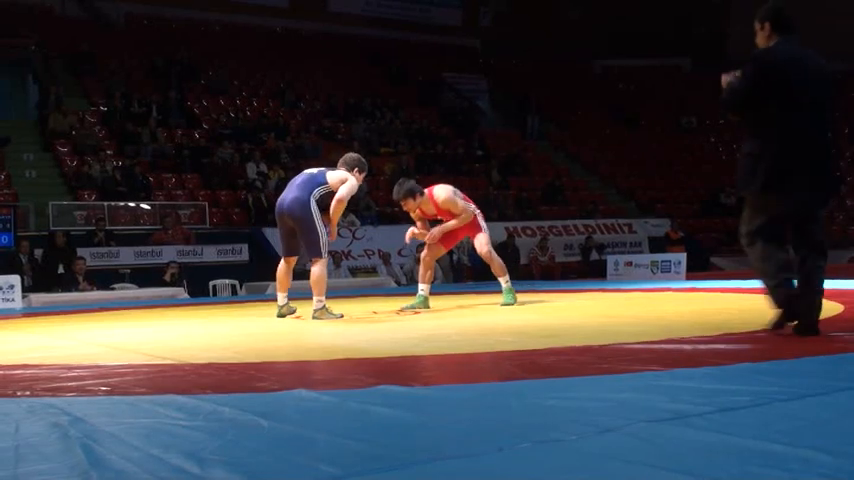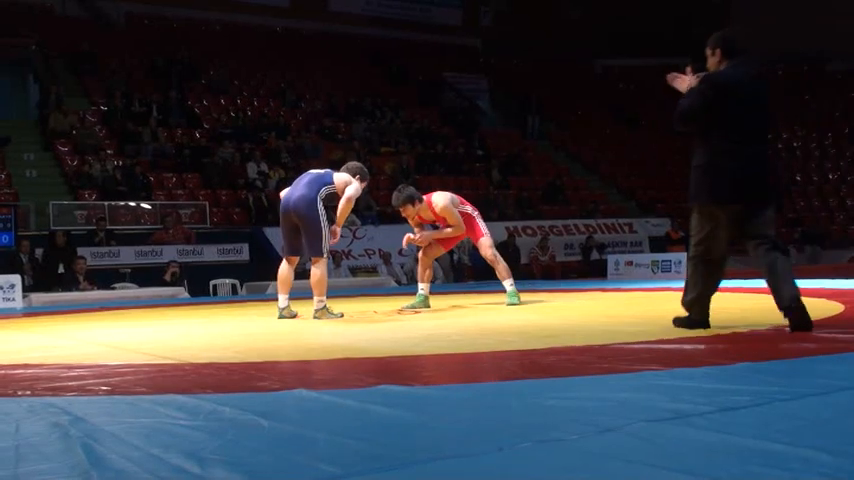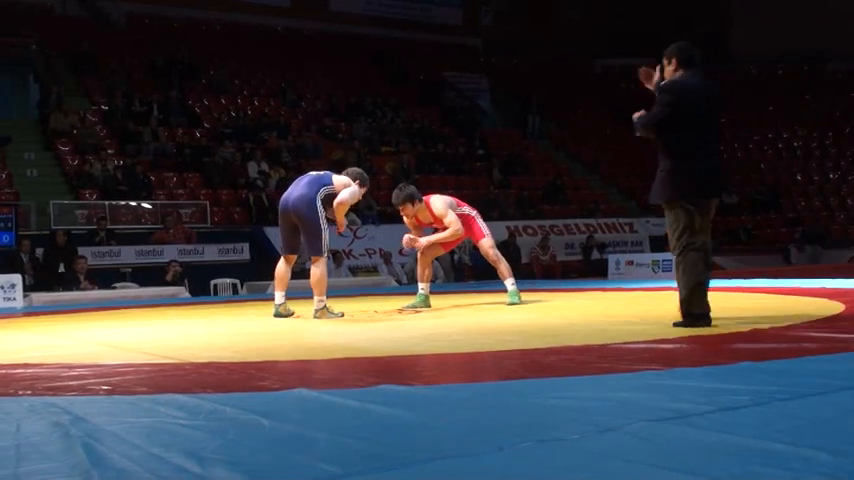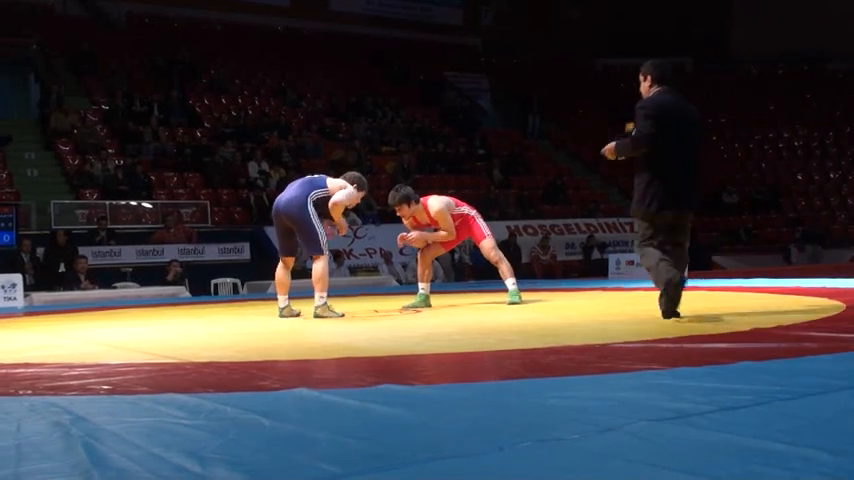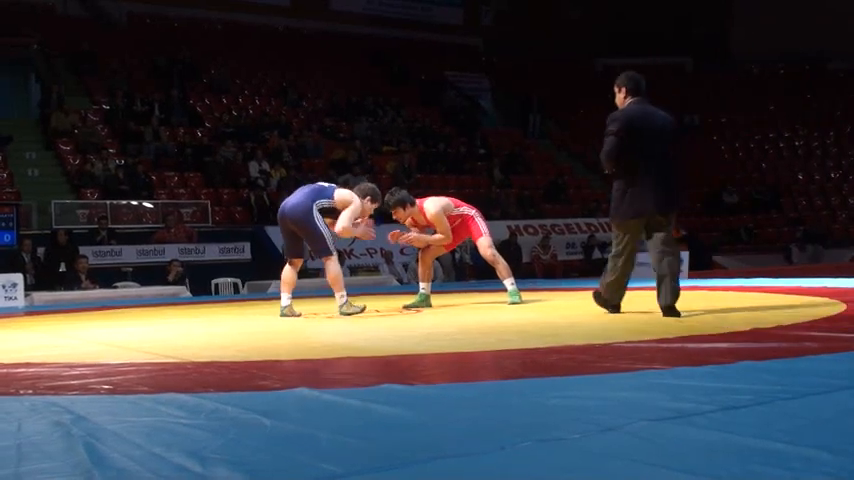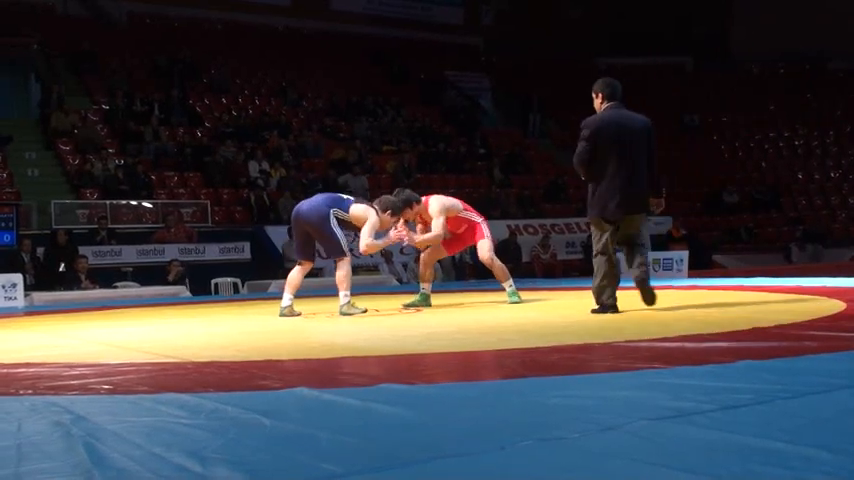
dt=0.3s
person 1, frame 1
left shoulder: (763, 61)
right shoulder: (817, 64)
left elbow: (734, 104)
left wrist: (731, 86)
left hip: (771, 166)
right hip: (812, 165)
left knee: (760, 236)
right knee: (809, 243)
left ankle: (791, 302)
right ankle: (806, 316)
person 1, frame 2
left shoulder: (714, 82)
right shoulder: (756, 83)
left elbow: (683, 119)
left wrist: (690, 95)
right wrist: (693, 90)
left hip: (718, 179)
right hip: (755, 177)
left knee: (706, 248)
right knee: (765, 243)
left ankle: (696, 313)
right ankle: (791, 303)
person 1, frame 3
left shoulder: (673, 88)
right shoulder: (708, 89)
left elbow: (655, 125)
left wrist: (641, 119)
right wrist: (657, 88)
left hip: (679, 178)
right hip: (709, 178)
left knee: (686, 244)
right knee: (699, 242)
left ankle: (697, 312)
right ankle: (694, 305)
person 1, frame 4
left shoulder: (650, 104)
right shoulder: (690, 109)
left elbow: (642, 141)
left wrist: (618, 147)
left hip: (655, 191)
right hip: (684, 190)
left knee: (648, 244)
right knee: (676, 246)
left ankle: (670, 281)
right ankle: (670, 304)
person 1, frame 5
left shoulder: (620, 118)
right shoulder: (666, 119)
left elbow: (609, 156)
right elbow: (673, 159)
left wrist: (612, 167)
right wrist: (673, 193)
left hip: (630, 196)
right hip: (662, 196)
left knee: (622, 251)
right knee: (665, 248)
left ankle: (610, 297)
right ankle: (668, 302)
person 1, frame 6
left shoulder: (593, 123)
right shoulder: (642, 122)
left elbow: (580, 160)
right elbow: (651, 161)
left wrist: (589, 175)
right wrist: (656, 193)
left hip: (604, 197)
right hip: (635, 196)
left knee: (604, 250)
right knee: (635, 242)
left ankle: (607, 301)
right ankle: (642, 280)
person 2, frame 1
left shoulder: (321, 174)
right shoulder: (350, 180)
right elbow: (340, 198)
left wrist: (324, 215)
right wrist: (333, 224)
left hip: (282, 203)
right hip: (302, 204)
left knee: (288, 258)
right knee: (320, 258)
left ankle: (282, 305)
right ankle: (319, 309)
person 2, frame 2
left shoulder: (319, 176)
right shoulder: (353, 183)
left elbow: (283, 194)
right elbow: (348, 198)
right wrist: (338, 225)
left hip: (288, 202)
right hip: (308, 202)
left knee: (290, 258)
right knee: (319, 258)
left ankle: (283, 308)
right ankle: (320, 309)
person 2, frame 3
left shoulder: (323, 179)
right shoulder: (352, 186)
right elbow: (341, 201)
right wrist: (341, 220)
left hip: (286, 200)
right hip: (307, 201)
left knee: (288, 256)
right knee: (319, 257)
left ankle: (280, 305)
right ankle: (320, 309)
person 2, frame 4
left shoulder: (324, 184)
right shoulder: (349, 189)
right elbow: (335, 202)
right wrist: (339, 221)
left hip: (279, 204)
right hip: (298, 204)
left knee: (286, 259)
right knee: (321, 254)
left ankle: (284, 307)
right ankle: (321, 307)
person 2, frame 5
left shoulder: (338, 195)
right shoulder: (356, 202)
right elbow: (341, 229)
left wrist: (354, 225)
right wrist: (357, 232)
left hip: (285, 208)
right hip: (303, 209)
left knee: (294, 261)
right knee: (330, 256)
left ankle: (286, 306)
right ankle: (344, 304)
person 2, frame 6
left shoulder: (364, 208)
right shoulder: (374, 217)
right elbow: (365, 247)
right wrist: (388, 240)
left hip: (301, 210)
right hip: (319, 212)
left knee: (304, 263)
right knee: (344, 258)
left ankle: (286, 306)
right ankle: (345, 305)
person 3, frame 1
left shoulder: (442, 196)
right shoulder: (416, 211)
left elbow: (468, 214)
right elbow: (427, 235)
left wrist: (442, 228)
right wrist: (415, 232)
left hip: (469, 219)
right hip: (450, 225)
left knee: (485, 250)
right knee: (426, 256)
left ankle: (508, 290)
right ankle: (421, 299)
person 3, frame 2
left shoulder: (440, 203)
right shoulder: (413, 217)
left elbow: (460, 228)
right elbow: (424, 240)
left wrist: (431, 234)
right wrist: (412, 237)
left hip: (468, 218)
right hip: (449, 224)
left knee: (489, 253)
right knee: (424, 255)
left ankle: (512, 292)
right ankle: (422, 298)
person 3, frame 3
left shoulder: (437, 205)
right shoulder: (409, 218)
left elbow: (458, 230)
right elbow: (422, 242)
left wrist: (430, 239)
right wrist: (411, 239)
left hip: (469, 219)
right hip: (449, 226)
left knee: (491, 253)
right knee: (423, 255)
left ankle: (513, 292)
right ankle: (422, 298)
person 3, frame 4
left shoulder: (435, 207)
right shoulder: (409, 219)
left elbow: (451, 234)
right elbow: (422, 243)
left wrist: (423, 235)
right wrist: (409, 239)
left hip: (470, 219)
right hip: (452, 225)
left knee: (493, 254)
right knee: (423, 255)
left ankle: (513, 292)
right ankle: (423, 297)
person 3, frame 5
left shoulder: (431, 209)
right shoulder: (409, 219)
left elbow: (447, 238)
right elbow: (424, 243)
left wrist: (420, 237)
right wrist: (405, 238)
left hip: (470, 218)
right hip: (453, 226)
left knee: (489, 253)
right knee: (424, 254)
left ankle: (513, 292)
right ankle: (423, 297)
person 3, frame 6
left shoulder: (435, 205)
right shoulder: (419, 216)
left elbow: (438, 235)
right elbow: (421, 245)
left wrist: (414, 239)
right wrist: (406, 233)
left hip: (477, 224)
right hip: (459, 232)
left knee: (487, 257)
right knee: (426, 257)
left ankle: (512, 292)
right ankle: (423, 297)
